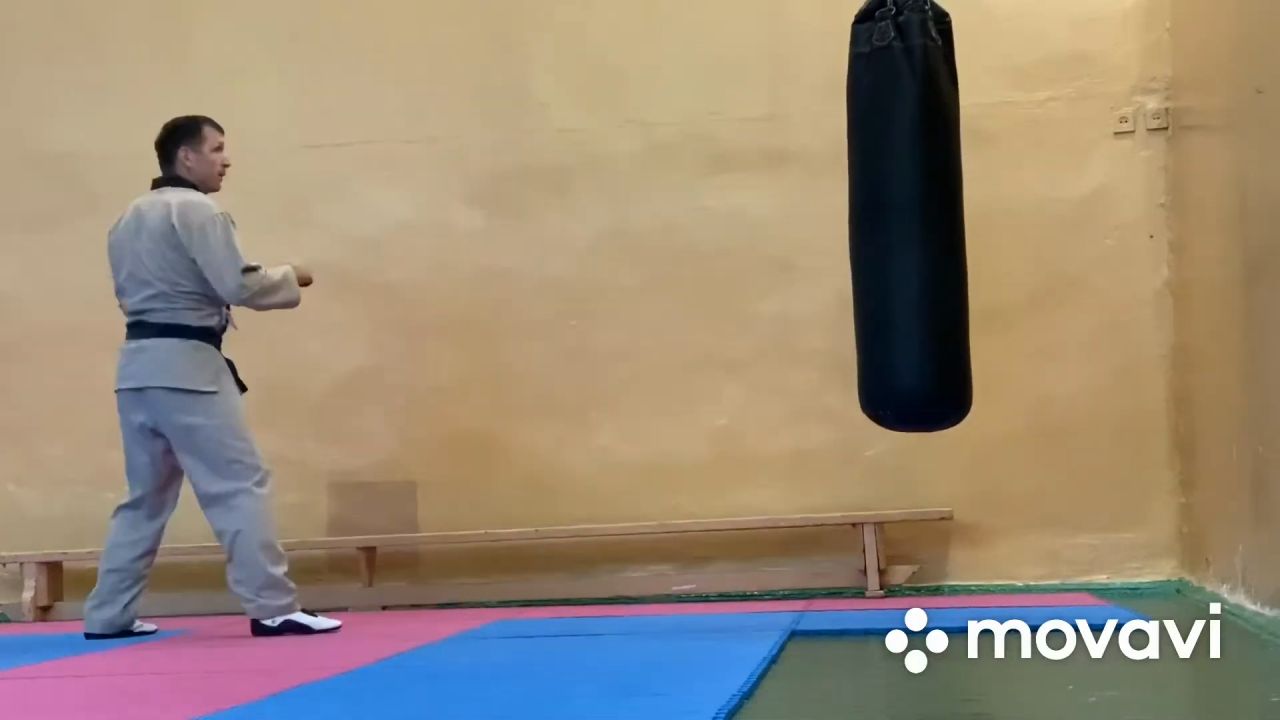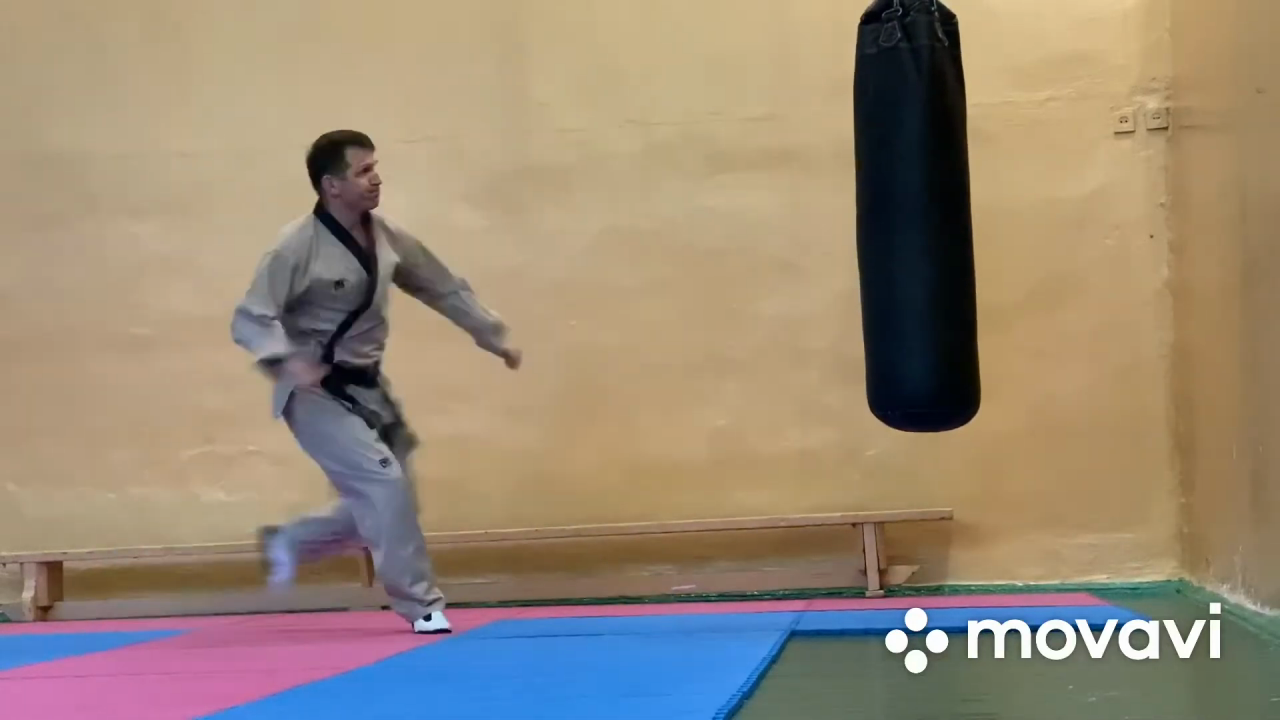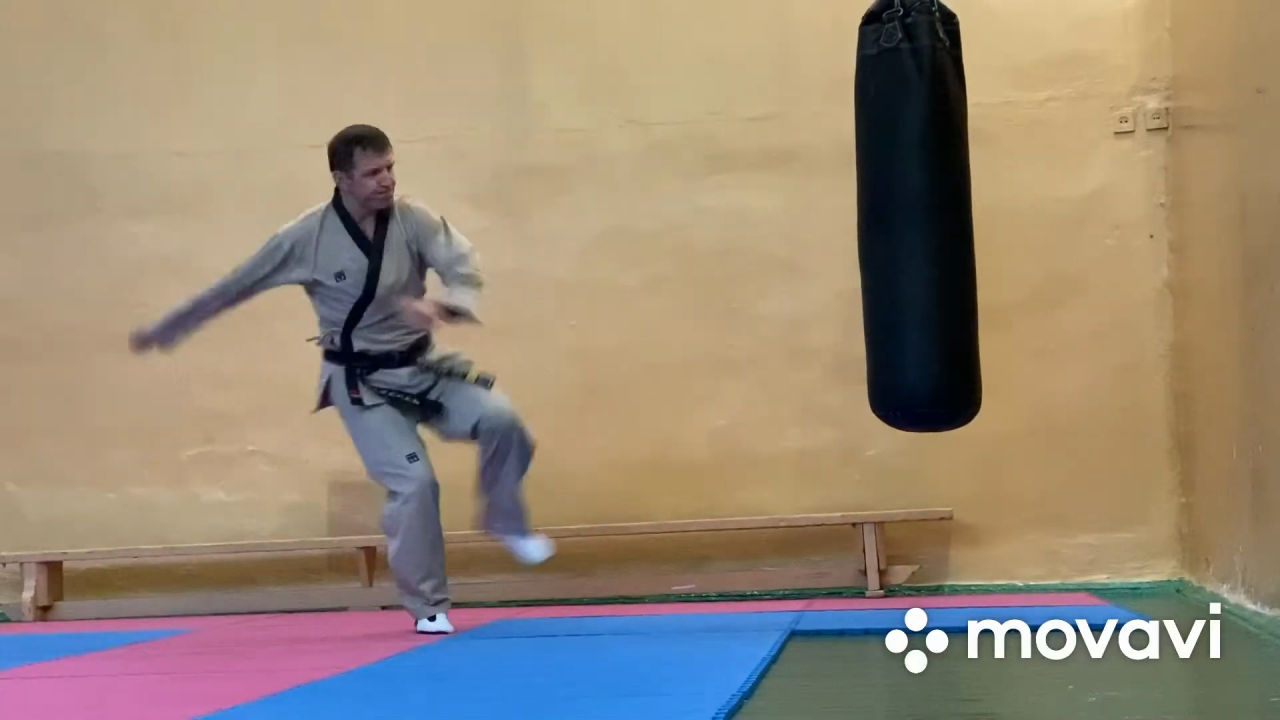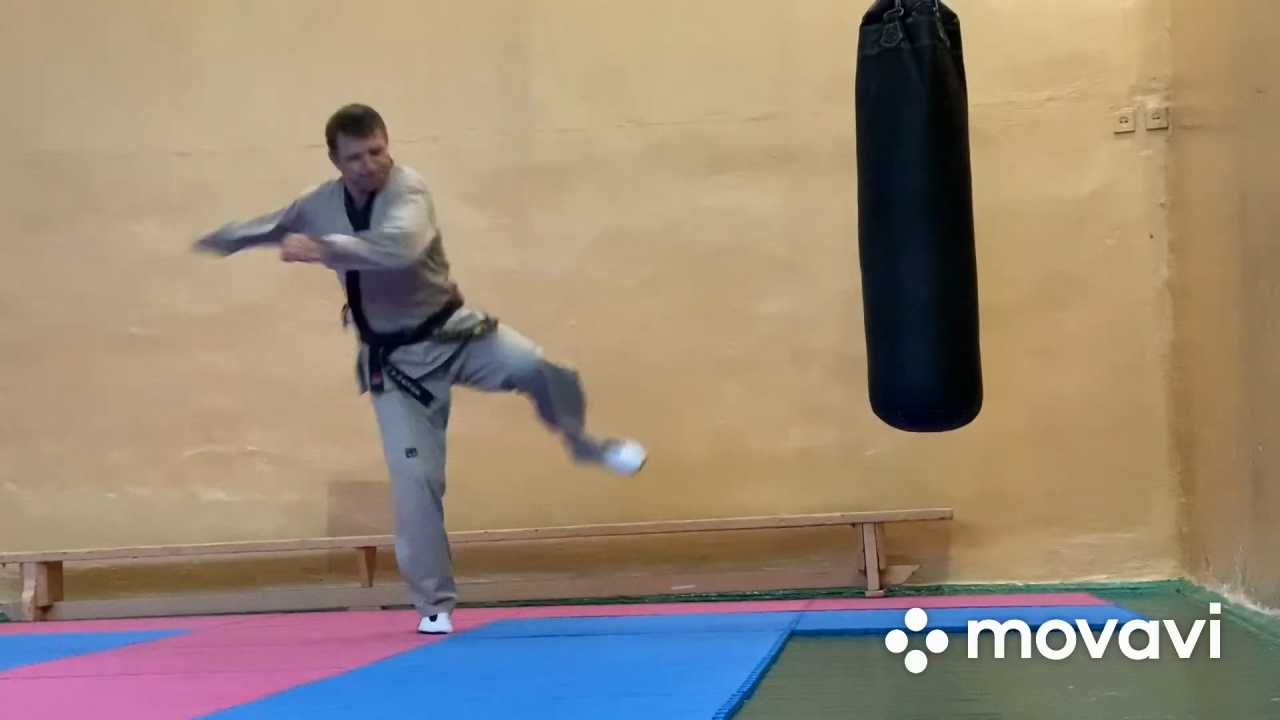
dt=0.7s
person 1, frame 1
left shoulder: (127, 219)
right shoulder: (195, 209)
right elbow: (238, 286)
right wrist: (291, 277)
left hip: (138, 363)
right hip: (185, 364)
left knee: (146, 495)
right knee: (241, 481)
left ankle: (108, 614)
right ankle: (274, 607)
person 1, frame 2
left shoulder: (385, 236)
right shoulder: (296, 245)
left elbow: (440, 287)
right elbow: (250, 318)
left wrist: (492, 336)
right wrist: (287, 361)
left hip: (363, 388)
right hip: (314, 393)
left knee: (376, 497)
right knee: (385, 486)
left ankle: (288, 543)
right ankle: (420, 603)
person 1, frame 3
left shoulder: (414, 219)
right shoulder: (305, 236)
left elbow: (463, 266)
right elbow: (232, 288)
left wrist: (444, 304)
right wrist: (164, 332)
left hip: (420, 363)
right hip: (360, 381)
left knee: (501, 423)
right knee: (413, 482)
left ankle: (504, 523)
right ankle: (429, 605)
person 1, frame 4
left shoulder: (406, 188)
right shoulder: (320, 203)
left elbow: (399, 247)
right elbow: (272, 225)
left wrist: (323, 249)
right wrist: (219, 240)
left hip: (451, 331)
right hip: (394, 359)
left knee: (536, 369)
right knee: (415, 479)
left ankle: (584, 443)
right ankle: (434, 603)
